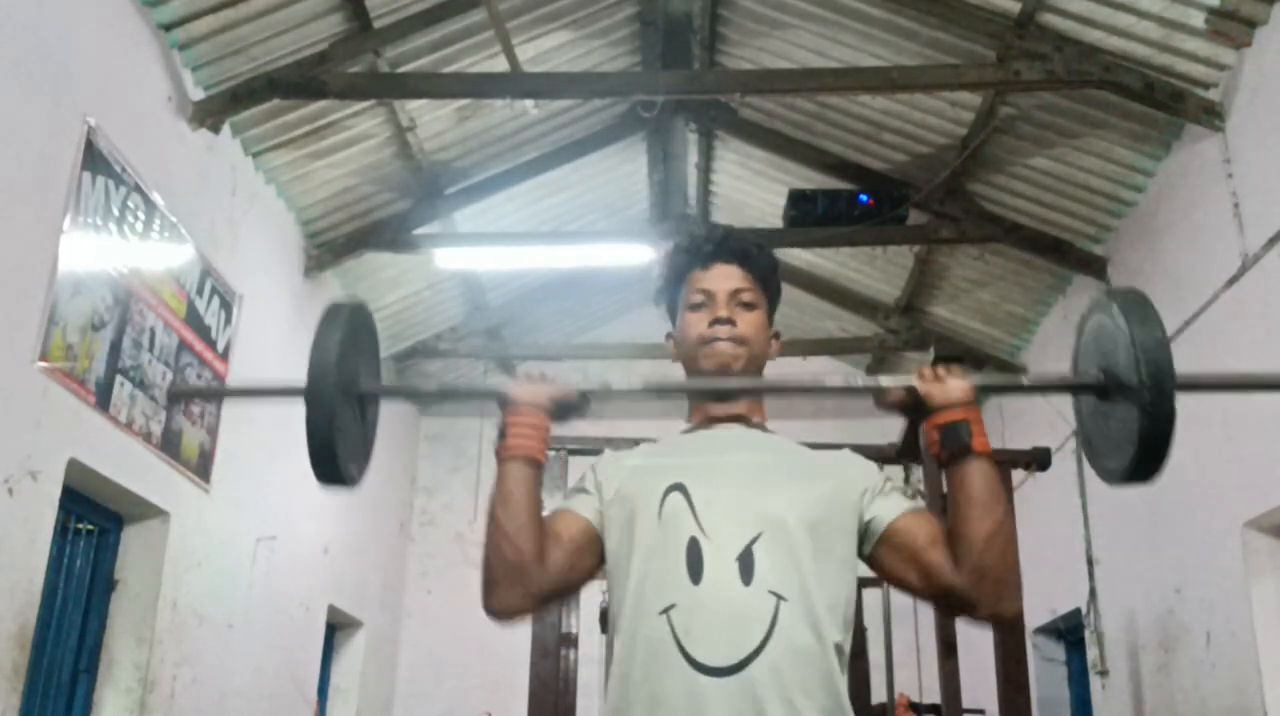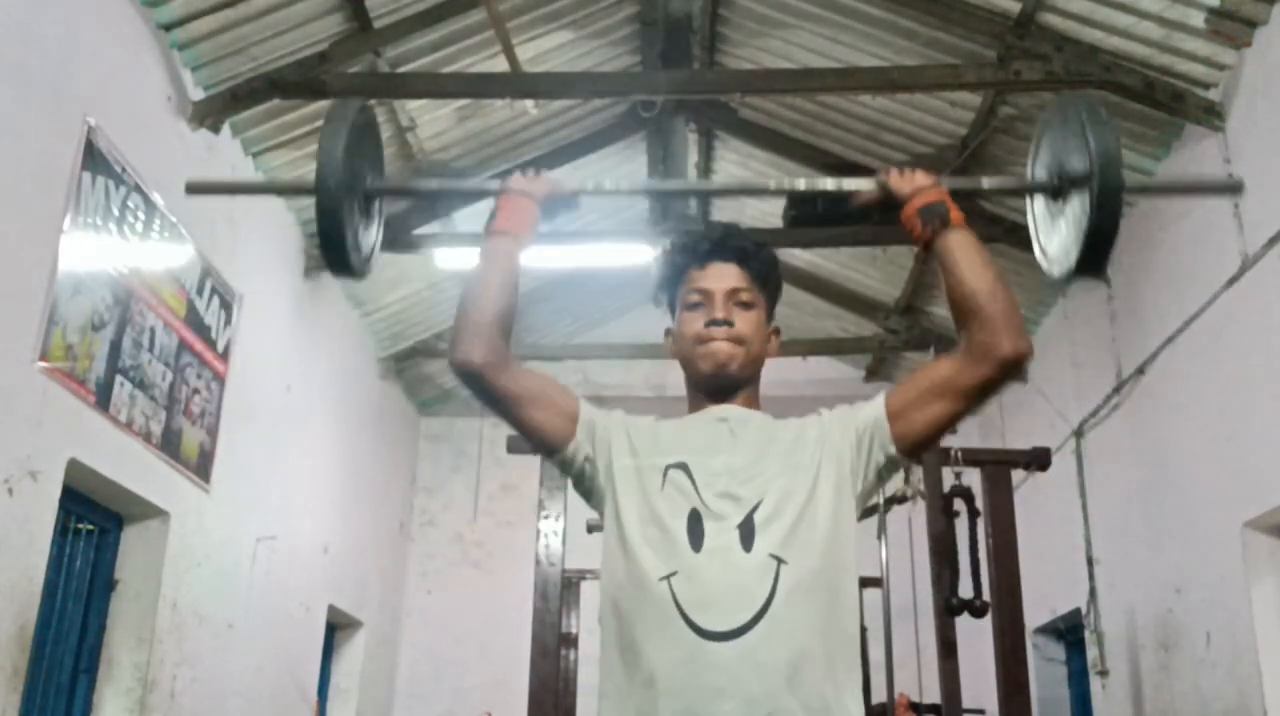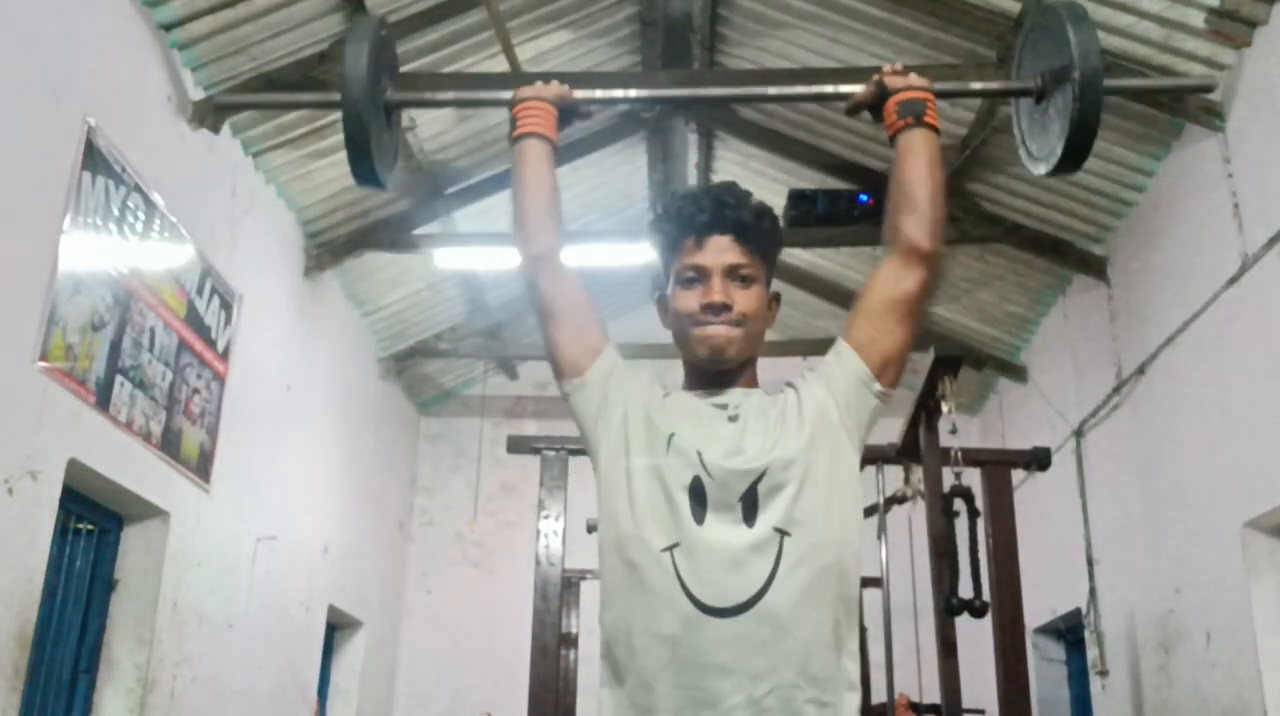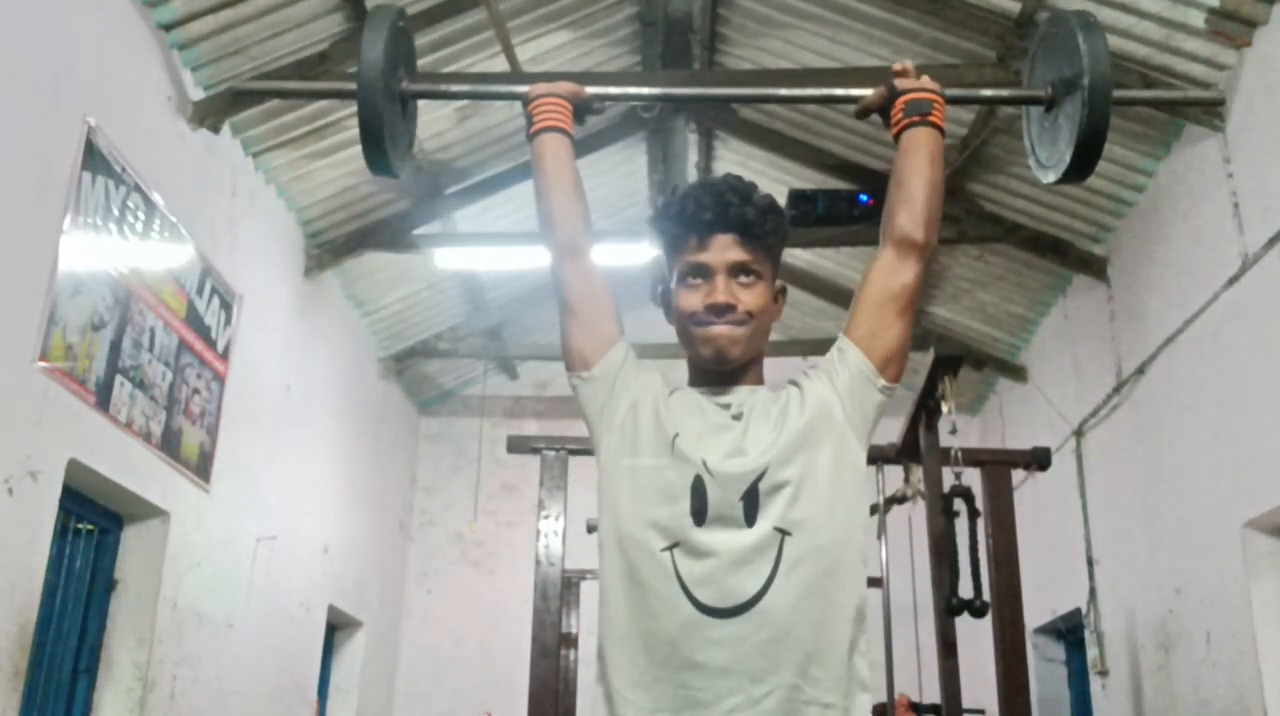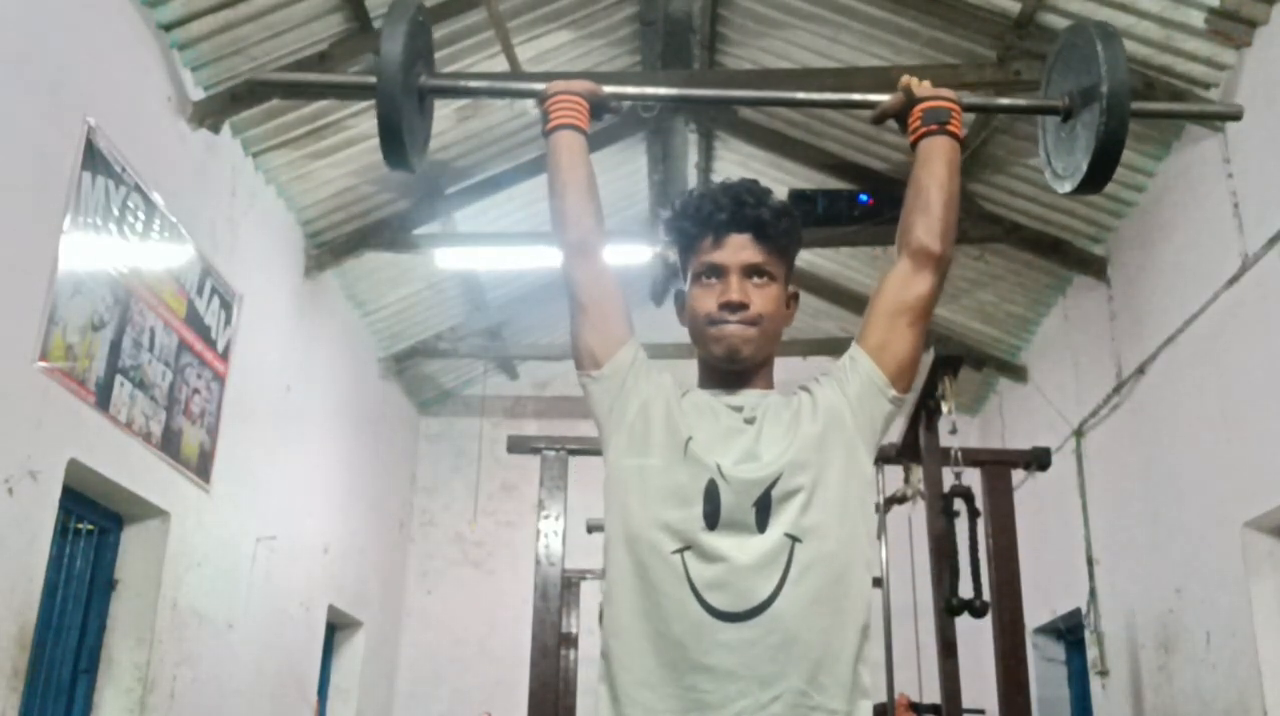
dt=0.4s
person 1, frame 1
left shoulder: (842, 477)
right shoulder: (619, 475)
left elbow: (989, 596)
right elbow: (511, 594)
left wrist: (960, 427)
right wrist: (524, 431)
person 1, frame 2
left shoulder: (835, 447)
right shoulder: (617, 448)
left elbow: (995, 349)
right elbow: (480, 357)
left wrist: (935, 213)
right wrist: (515, 218)
person 1, frame 3
left shoulder: (826, 411)
right shoulder: (623, 413)
left elbow: (913, 251)
right elbow: (544, 263)
left wrist: (912, 113)
right wrist: (535, 121)
person 1, frame 4
left shoulder: (831, 408)
right shoulder: (628, 409)
left elbow: (906, 246)
right elbow: (571, 251)
left wrist: (918, 114)
right wrist: (551, 118)
person 1, frame 5
left shoulder: (838, 416)
right shoulder: (639, 411)
left elbow: (923, 256)
right elbow: (582, 253)
left wrist: (936, 120)
right wrist: (566, 114)
